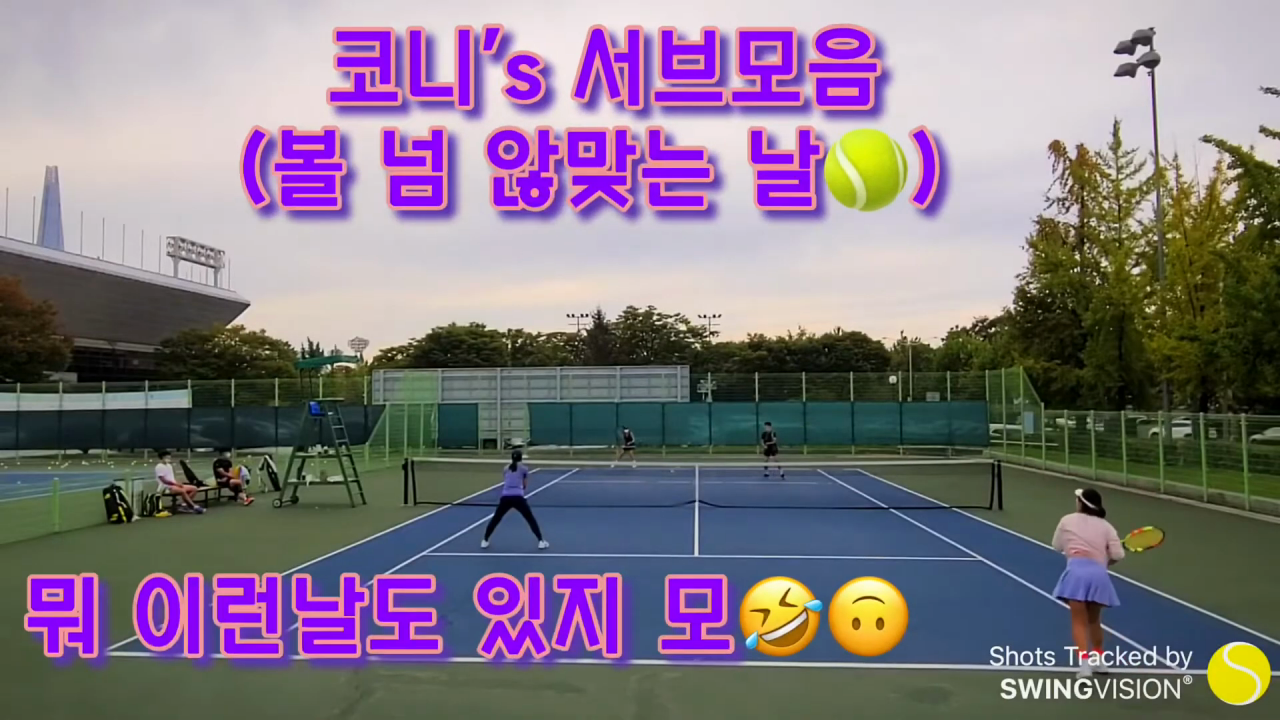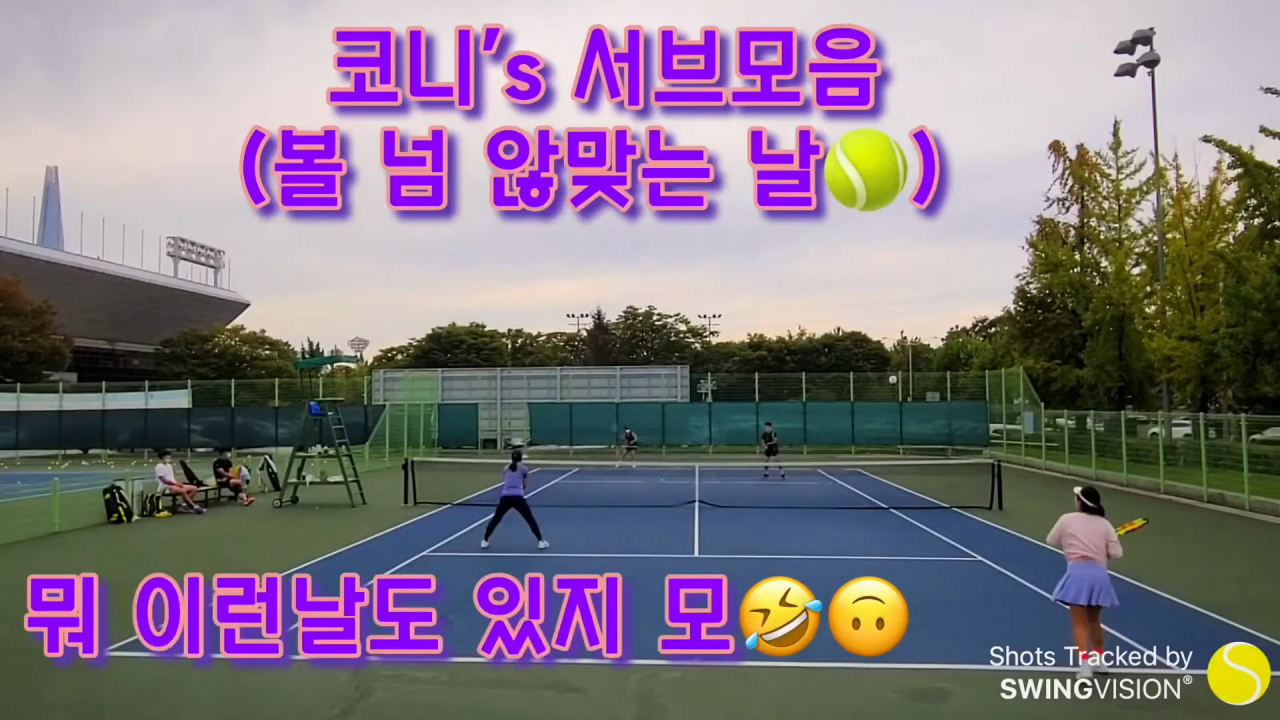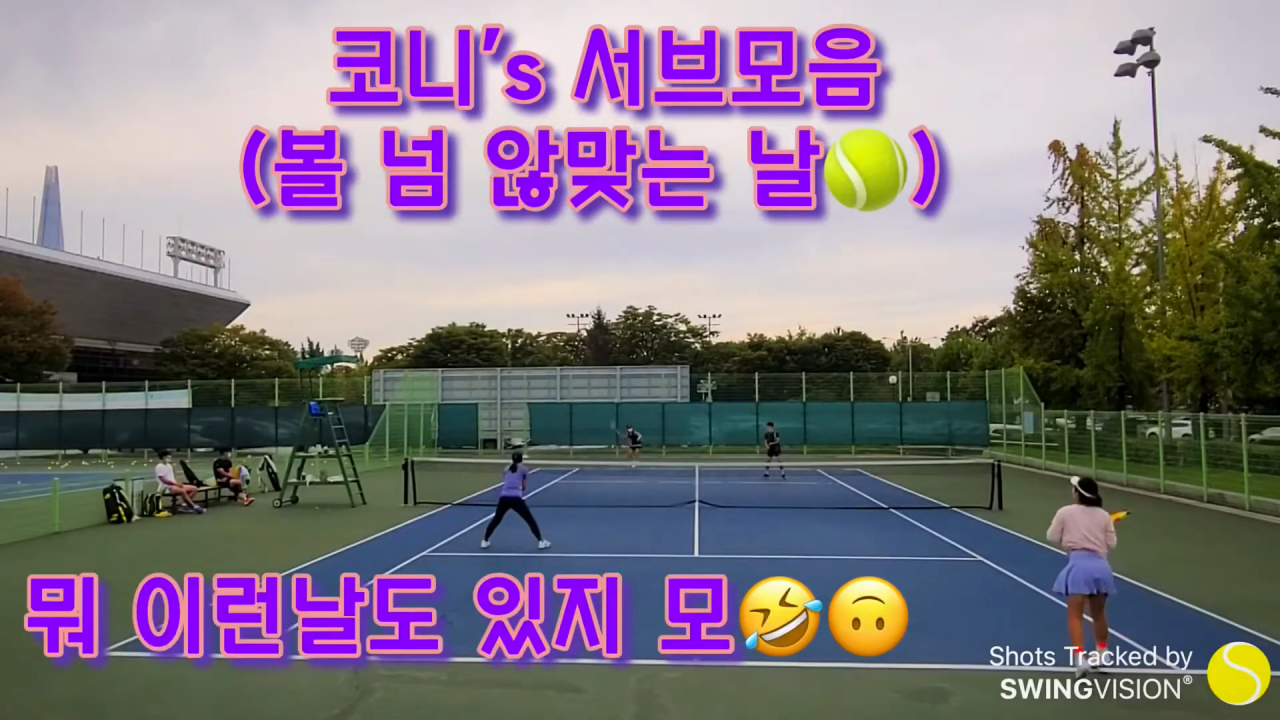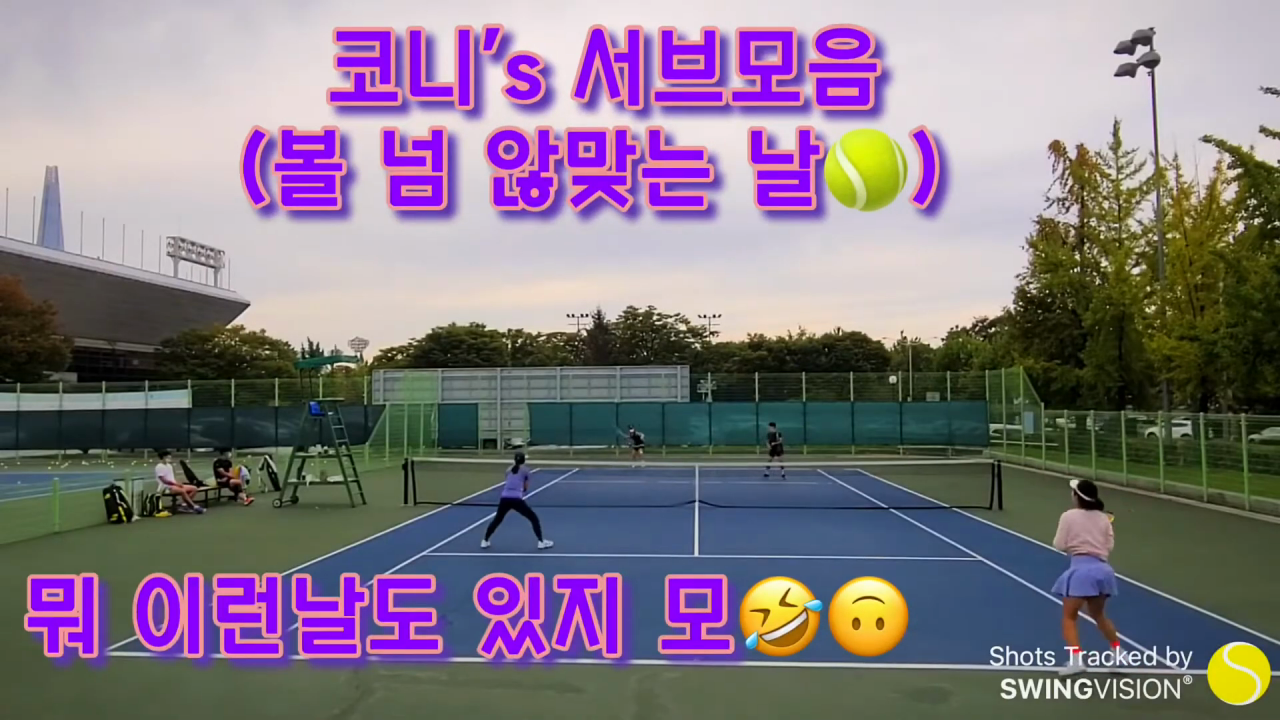
dt=0.1s
person 1, frame 1
left shoulder: (1067, 520)
right shoulder: (1106, 526)
left elbow: (1057, 545)
right elbow: (1118, 555)
left hip: (1077, 571)
right hip: (1098, 573)
left knee: (1079, 621)
right knee: (1093, 620)
left ankle: (1084, 662)
right ankle: (1097, 659)
person 1, frame 2
left shoulder: (1067, 520)
right shoulder: (1105, 525)
left elbow: (1051, 541)
right elbow: (1116, 553)
left hip: (1078, 573)
right hip: (1099, 575)
left knee: (1079, 624)
right knee: (1093, 621)
left ankle: (1085, 664)
right ankle: (1097, 661)
person 1, frame 3
left shoulder: (1066, 512)
right shoulder: (1103, 515)
left elbow: (1052, 537)
right elbow: (1111, 543)
left hip: (1080, 565)
right hip: (1101, 566)
left knee: (1075, 615)
right knee: (1098, 614)
left ankle: (1081, 658)
right ankle: (1102, 655)
person 1, frame 4
left shoulder: (1069, 517)
right shoulder: (1103, 518)
left elbow: (1059, 545)
right elbow: (1109, 545)
left hip: (1080, 570)
right hip: (1100, 570)
left knee: (1068, 617)
right knee: (1098, 615)
left ankle: (1076, 659)
right ankle: (1117, 651)
